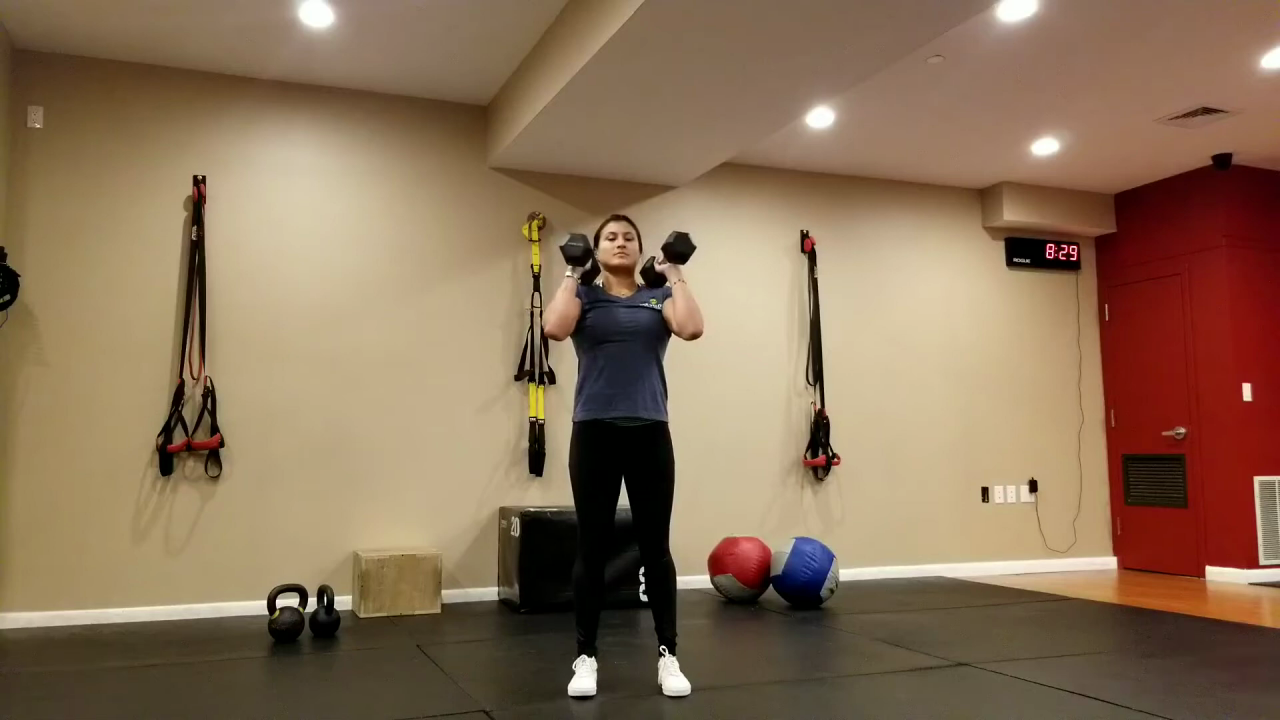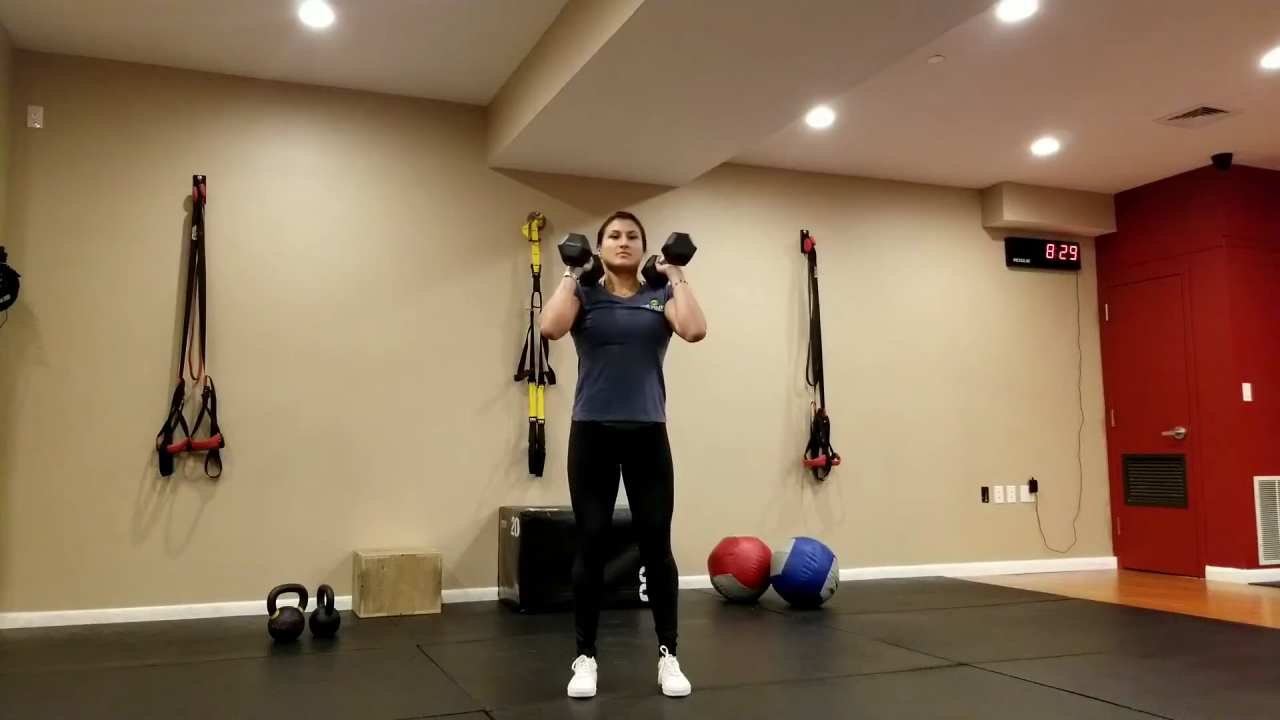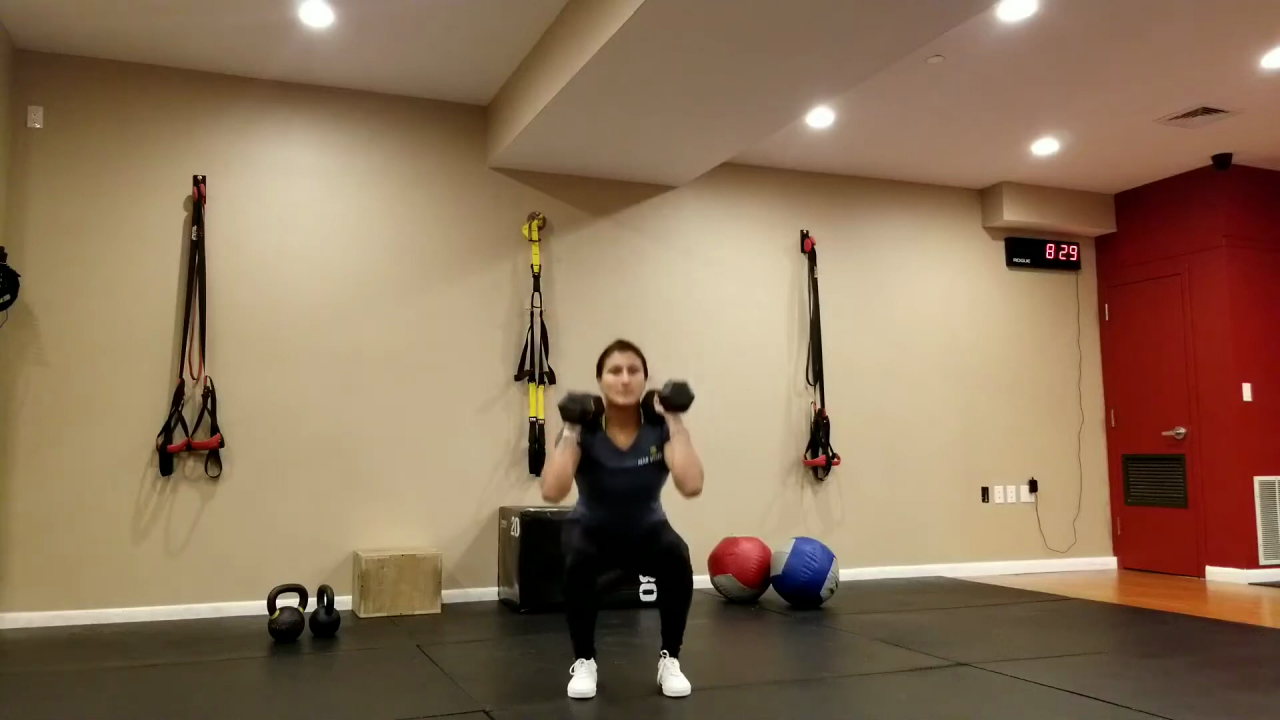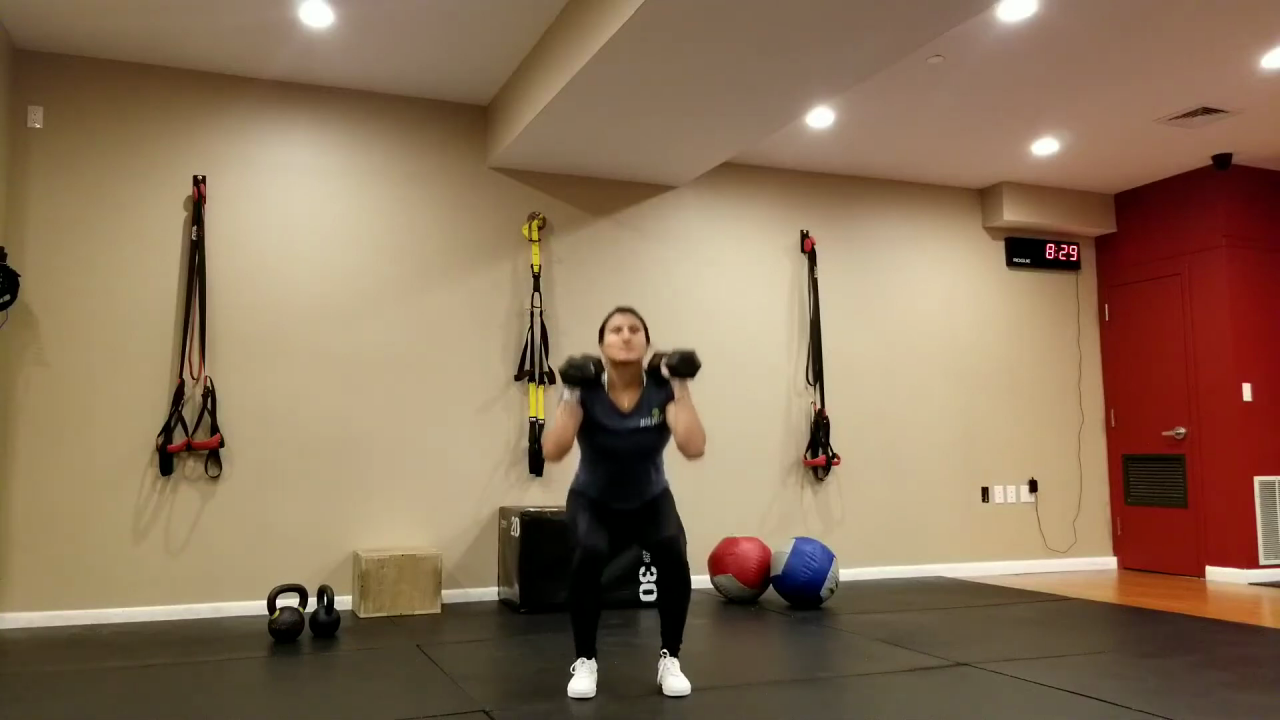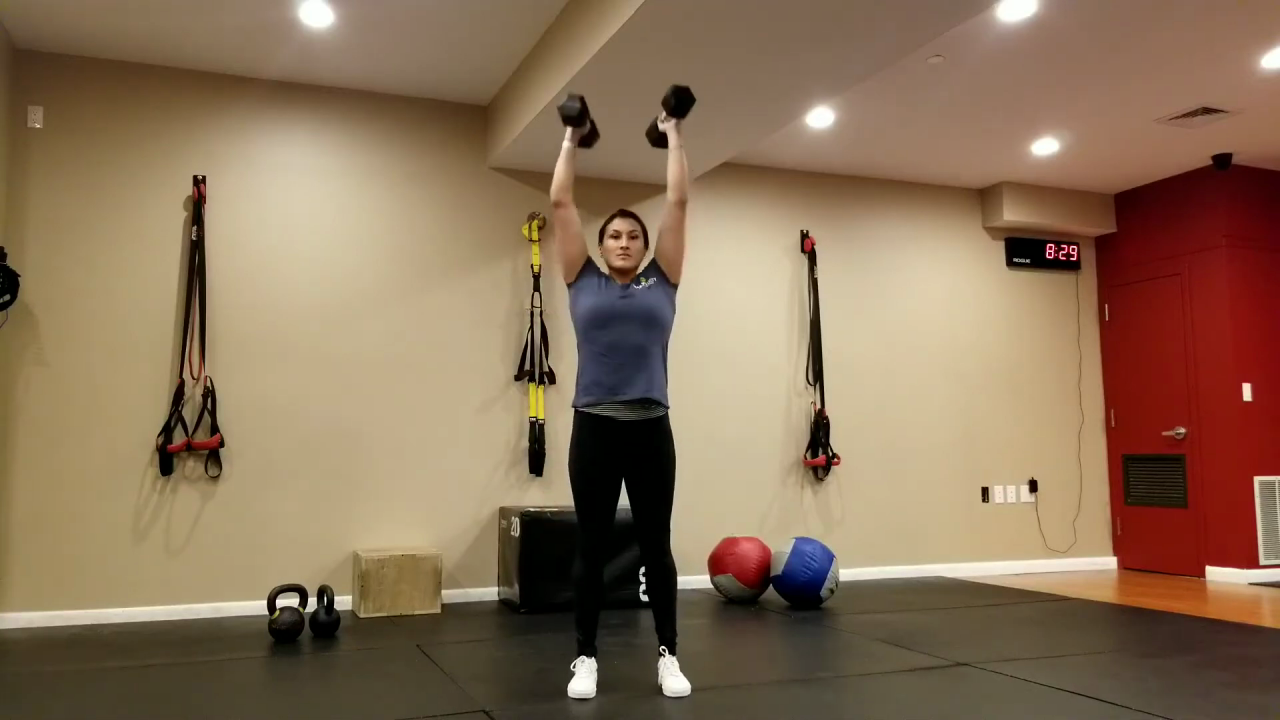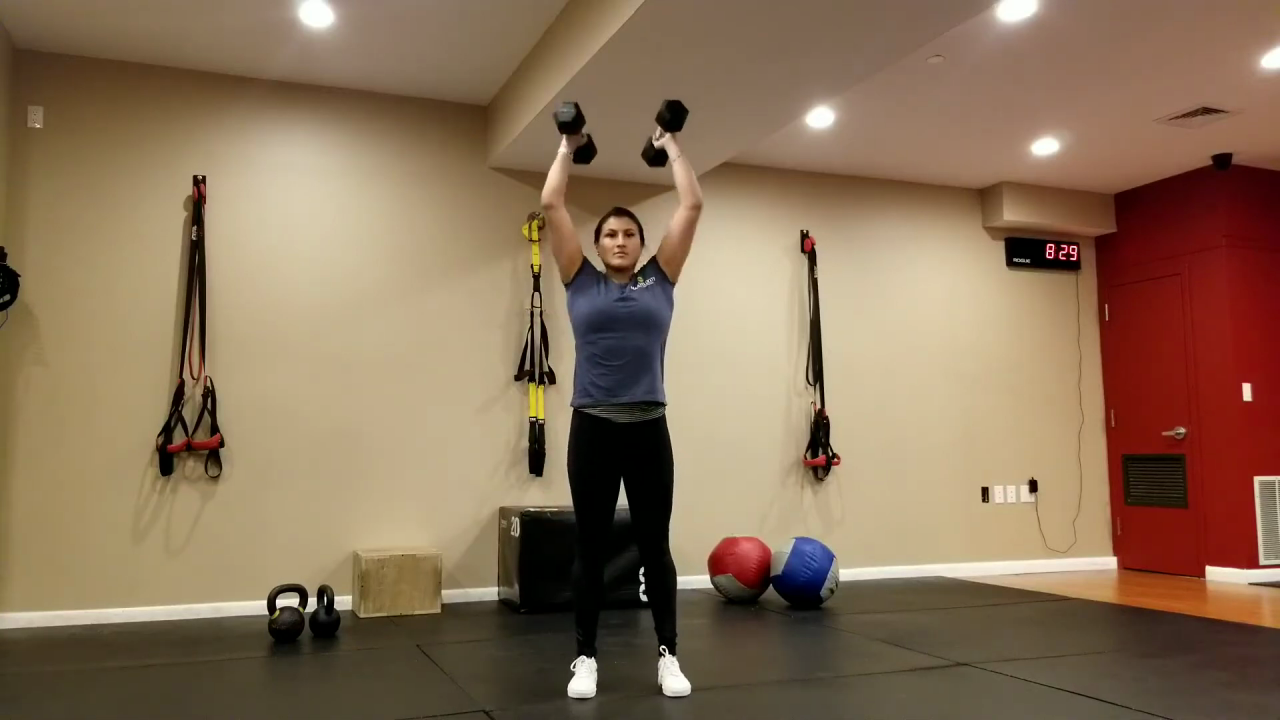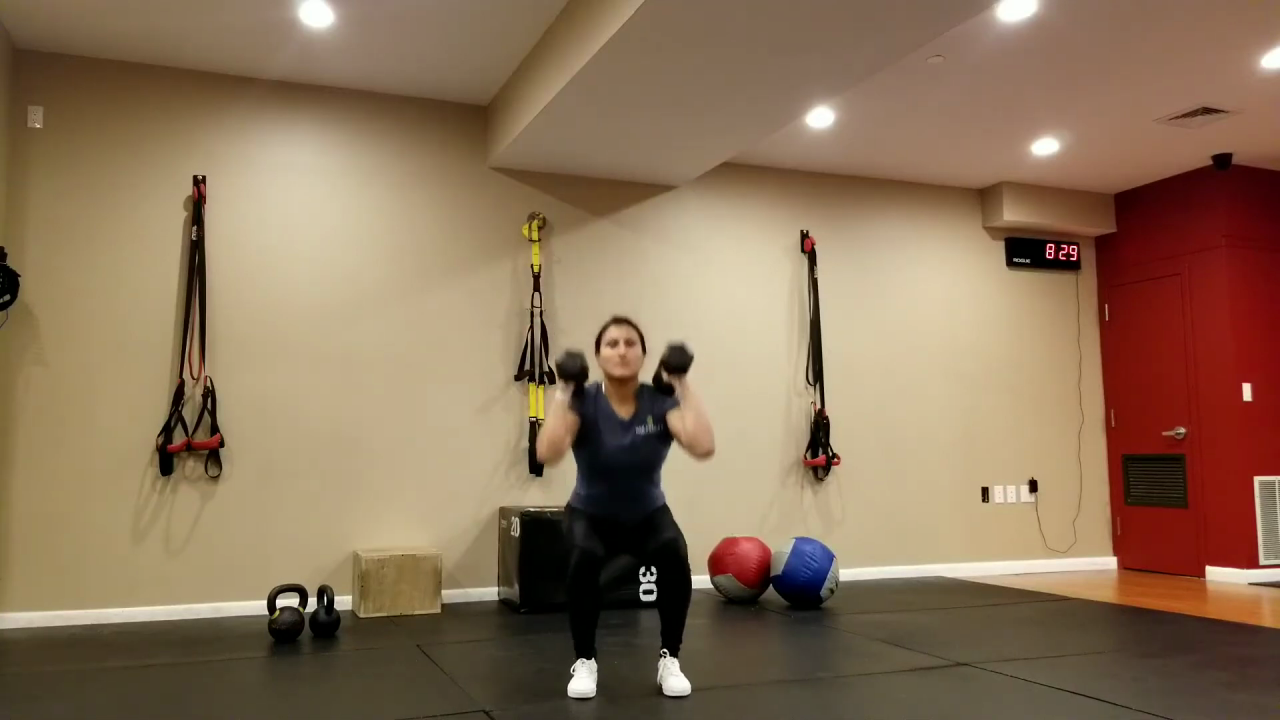
dt=0.5s
person 1, frame 1
left shoulder: (659, 297)
right shoulder: (585, 296)
left elbow: (691, 328)
right elbow: (555, 329)
left wrist: (675, 274)
right wrist: (572, 273)
left hip: (649, 433)
right hip: (594, 432)
left knee: (655, 545)
right knee: (592, 546)
left ankle: (668, 656)
right ankle: (586, 657)
person 1, frame 2
left shoulder: (661, 296)
right shoulder: (585, 295)
left elbow: (695, 329)
right elbow: (550, 327)
left wrist: (677, 276)
right wrist: (570, 274)
left hip: (647, 434)
right hip: (592, 433)
left knee: (655, 544)
right knee: (593, 544)
left ankle: (668, 655)
right ankle: (585, 658)
person 1, frame 3
left shoulder: (661, 428)
right shoulder: (583, 430)
left elbow: (692, 485)
right elbow: (552, 491)
left wrist: (676, 423)
right wrist: (570, 432)
left hip: (646, 531)
right hip: (591, 530)
left knee: (676, 557)
right knee: (579, 561)
left ankle: (669, 659)
right ankle: (584, 661)
person 1, frame 4
left shoulder: (663, 388)
right shoulder: (586, 392)
left elbow: (694, 448)
right elbow: (553, 451)
left wrist: (679, 388)
right wrist: (573, 393)
left hip: (649, 500)
right hip: (594, 501)
left knee: (672, 555)
right knee: (588, 555)
left ankle: (670, 658)
right ankle: (585, 661)
person 1, frame 5
left shoulder: (661, 282)
right shoulder: (584, 282)
left elbow: (678, 198)
right elbow: (560, 201)
left wrist: (673, 137)
right wrist: (570, 141)
left hip: (651, 429)
right hip: (594, 428)
left knee: (656, 545)
right knee: (591, 547)
left ankle: (667, 656)
right ankle: (585, 658)
person 1, frame 6
left shoulder: (659, 278)
right shoulder: (581, 280)
left elbow: (692, 206)
right elbow: (550, 207)
left wrist: (673, 150)
right wrist: (565, 150)
left hip: (648, 427)
right hip: (593, 427)
left knee: (654, 543)
right knee: (591, 545)
left ankle: (667, 655)
right ankle: (585, 658)
person 1, frame 7
left shoulder: (662, 402)
right shoulder: (581, 402)
left elbow: (704, 447)
right elbow: (547, 453)
left wrist: (683, 388)
right wrist: (562, 393)
left hip: (647, 515)
right hip: (590, 515)
left knee: (673, 554)
right knee: (585, 558)
left ankle: (669, 658)
right ankle: (585, 661)
